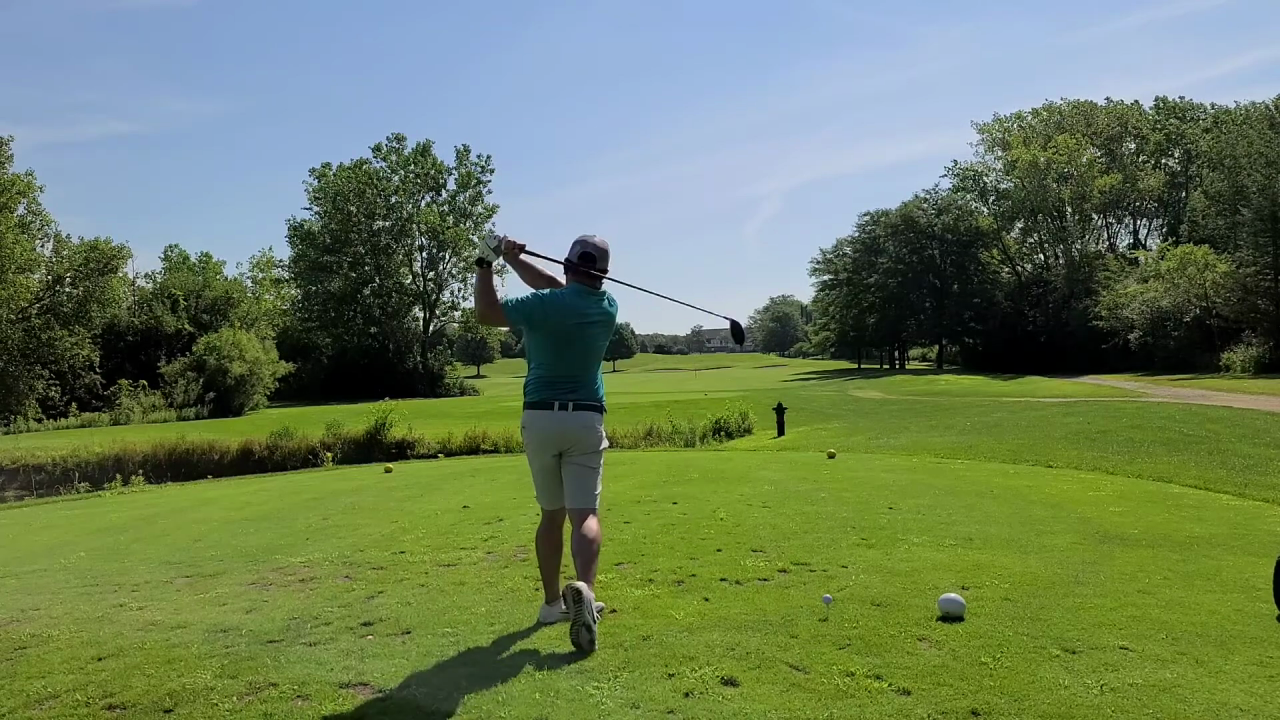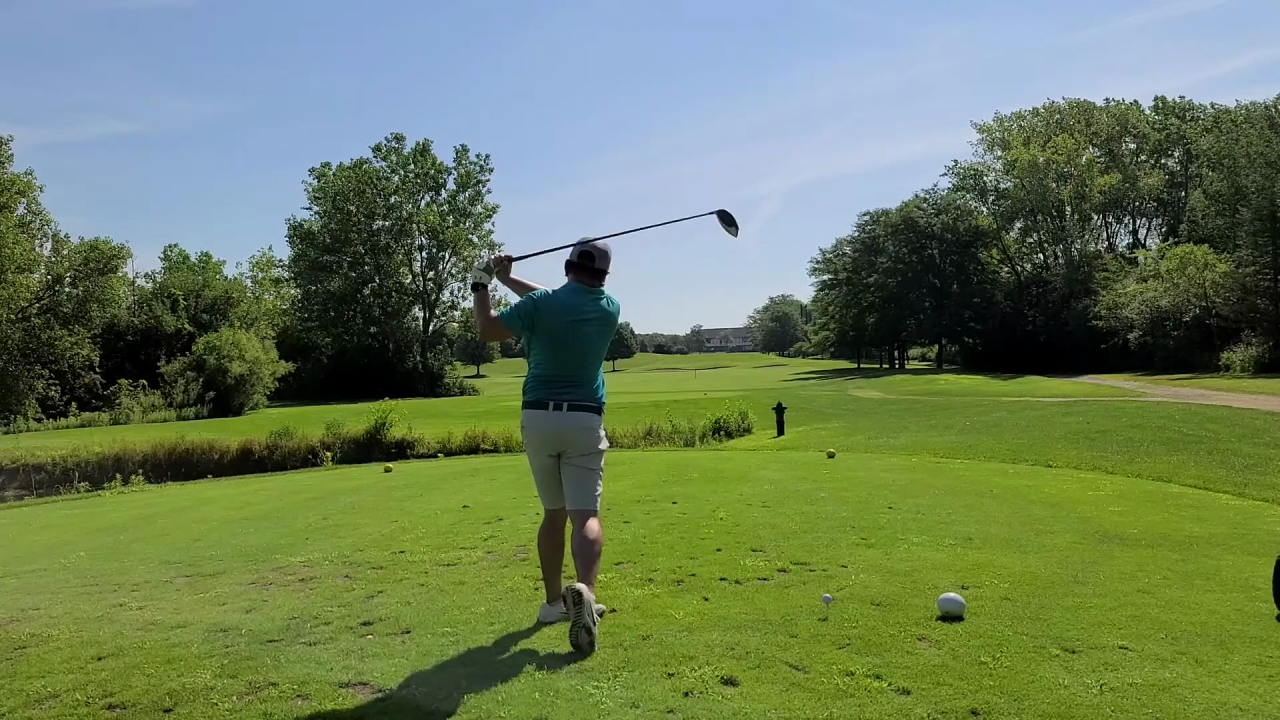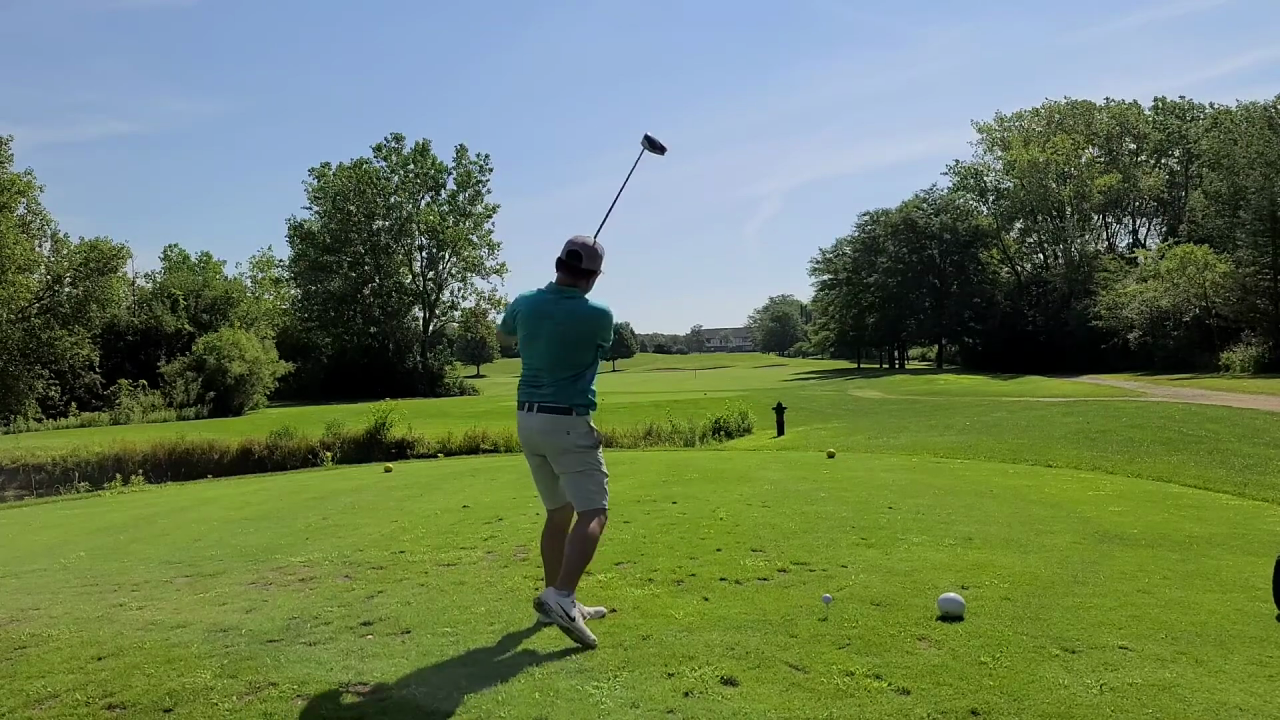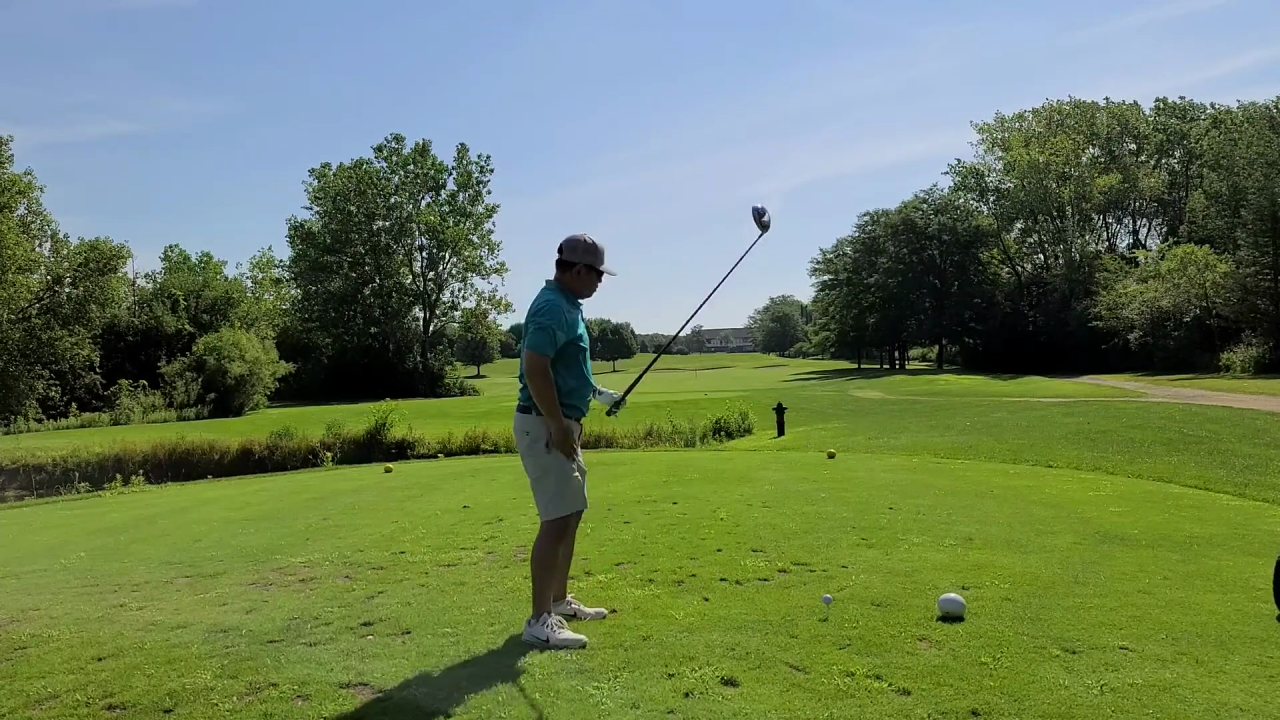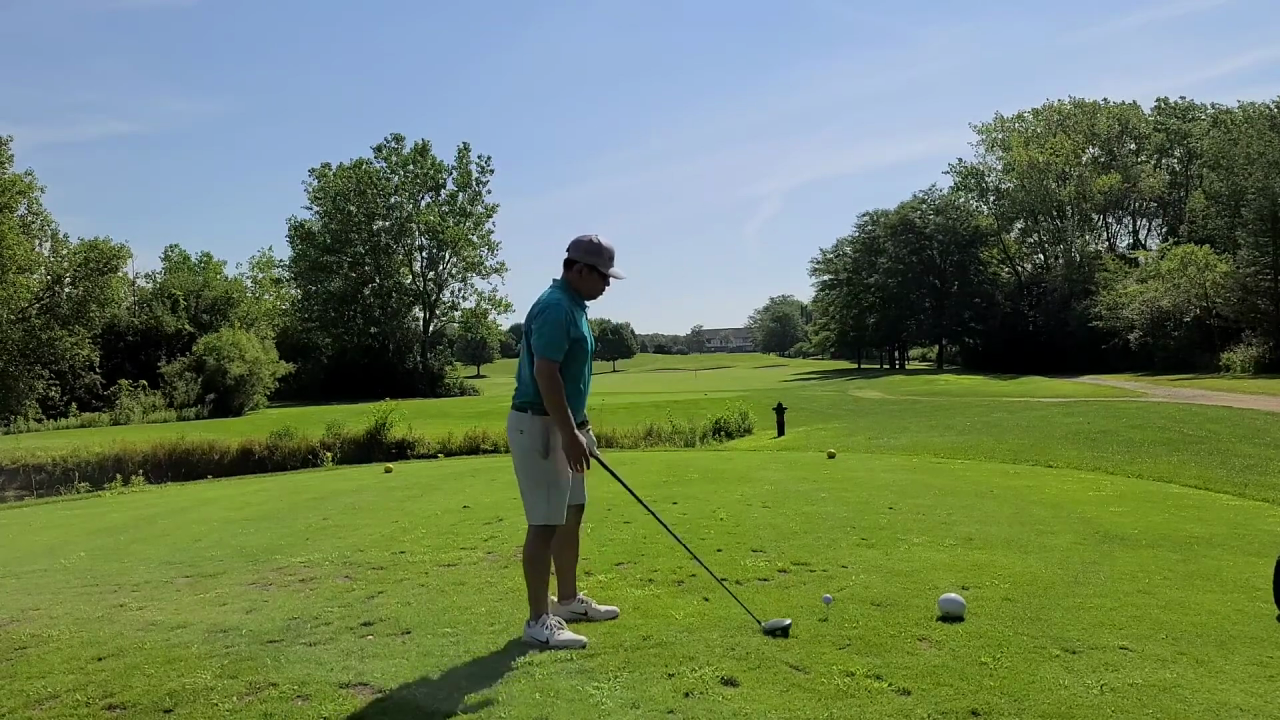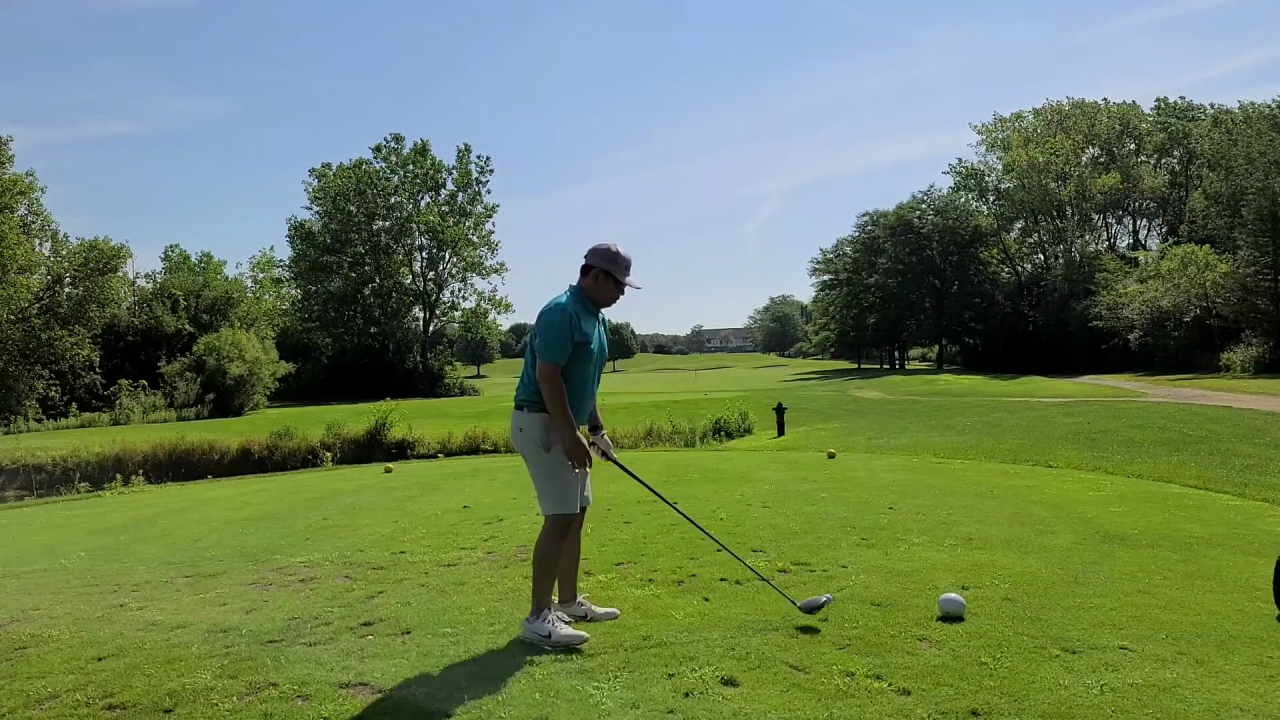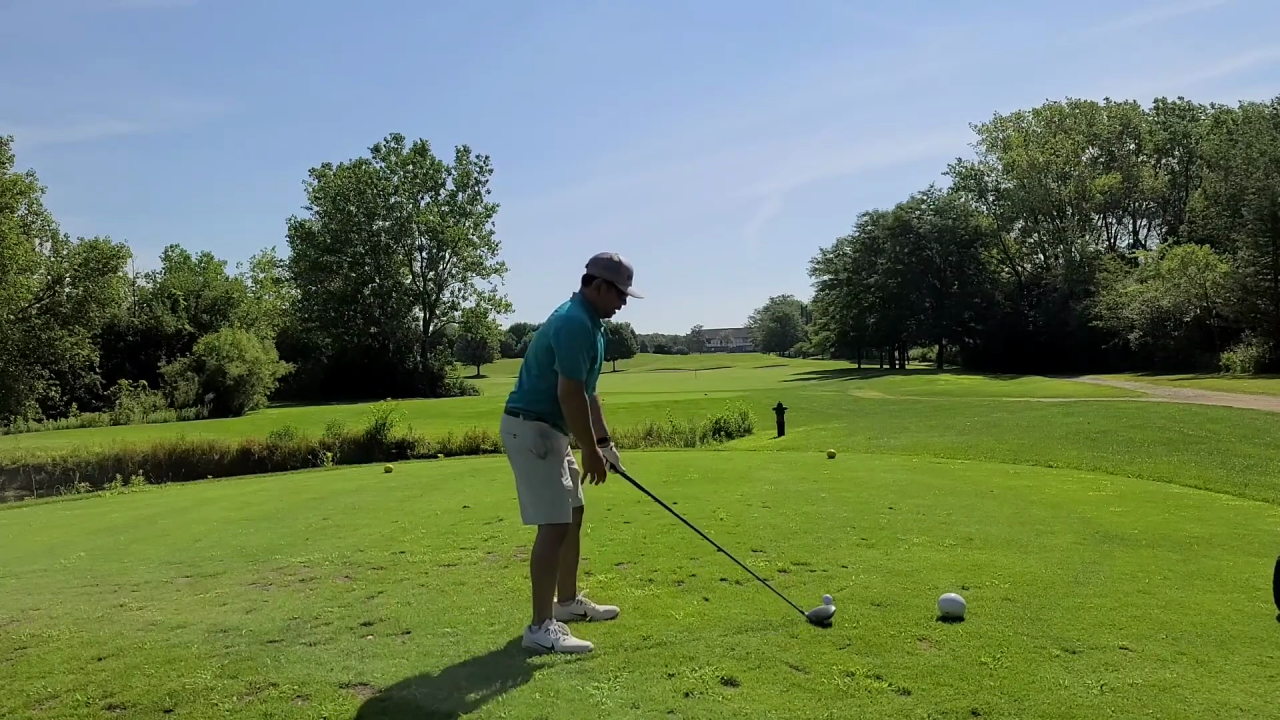
dt=0.4s
person 1, frame 1
left shoulder: (545, 304)
right shoulder: (609, 307)
left elbow: (485, 313)
left wrist: (485, 265)
right wrist: (514, 260)
left hip: (540, 418)
right hip: (585, 421)
left knee: (551, 513)
right knee: (584, 513)
left ankle: (553, 602)
right ankle: (584, 589)
person 1, frame 2
left shoulder: (542, 304)
right shoulder: (610, 309)
left elbow: (486, 329)
left wrist: (481, 285)
right wrist: (508, 279)
left hip: (538, 418)
right hip: (583, 421)
left knee: (555, 511)
right knee: (585, 514)
left ankle: (554, 601)
right ankle: (584, 590)
person 1, frame 3
left shoulder: (524, 304)
right shoulder: (596, 315)
left elbow: (504, 335)
left hip: (529, 419)
right hip: (567, 423)
left knee: (560, 512)
right knee: (592, 512)
left ankle: (558, 598)
right ankle: (562, 596)
person 1, frame 4
left shoulder: (564, 304)
right shoulder: (553, 306)
right elbow: (534, 366)
left wrist: (596, 392)
right wrist: (556, 425)
left hip: (563, 423)
right hip: (546, 427)
left knee: (571, 514)
right knee: (558, 519)
left ankle: (559, 600)
right ankle: (540, 621)
person 1, frame 5
left shoulder: (574, 307)
right shoulder: (555, 307)
right elbow: (545, 374)
left wrist: (581, 425)
right wrist: (571, 434)
left hip: (558, 426)
right hip: (538, 425)
left knee: (571, 515)
right knee: (544, 524)
left ankle: (569, 600)
right ankle: (539, 621)
person 1, frame 6
left shoulder: (593, 317)
right shoulder: (562, 312)
right elbow: (547, 376)
left wrist: (595, 428)
right wrist: (572, 434)
left hip: (564, 425)
right hip: (541, 424)
left knee: (575, 515)
right knee: (560, 518)
left ankle: (568, 602)
right ankle: (539, 617)
person 1, frame 7
left shoulder: (588, 323)
right shoulder: (574, 322)
left elbow: (588, 390)
right elbow: (570, 392)
left wrist: (604, 442)
right wrist: (589, 450)
left hip: (548, 430)
right hip: (531, 429)
left knee: (572, 516)
right knee: (553, 524)
left ankle: (568, 601)
right ankle: (541, 627)
